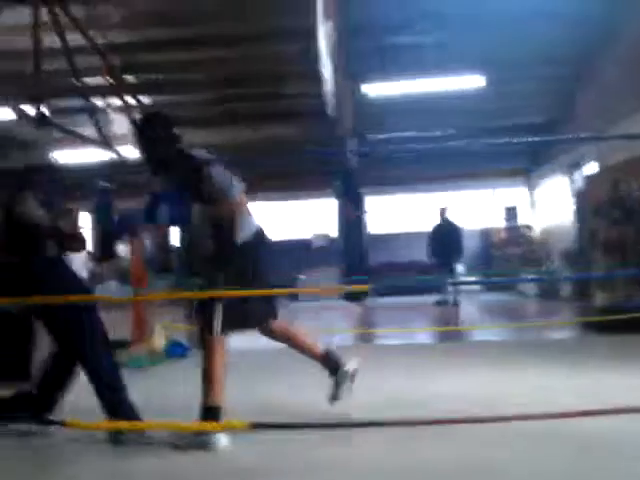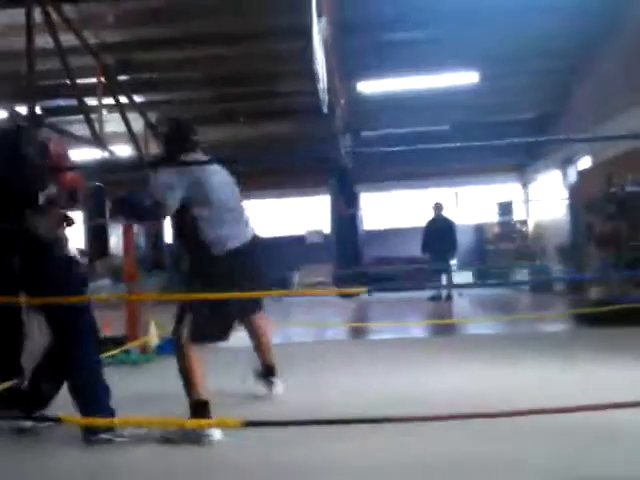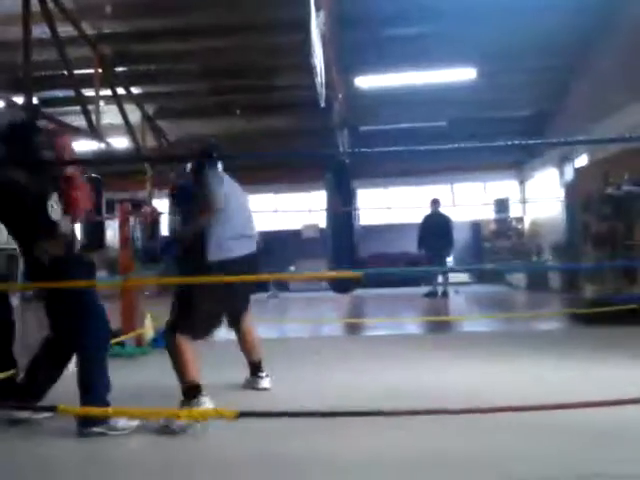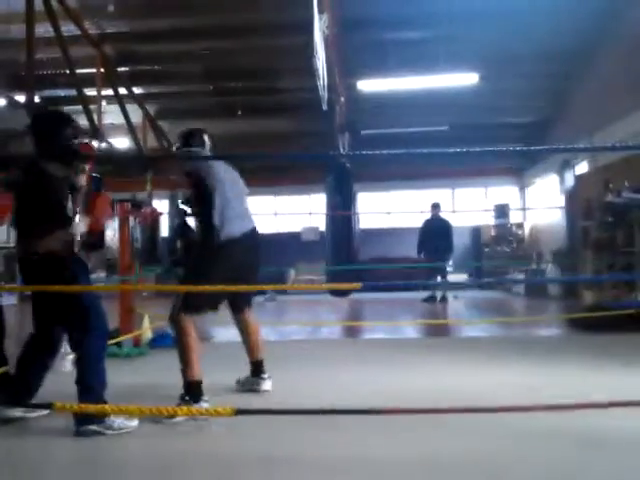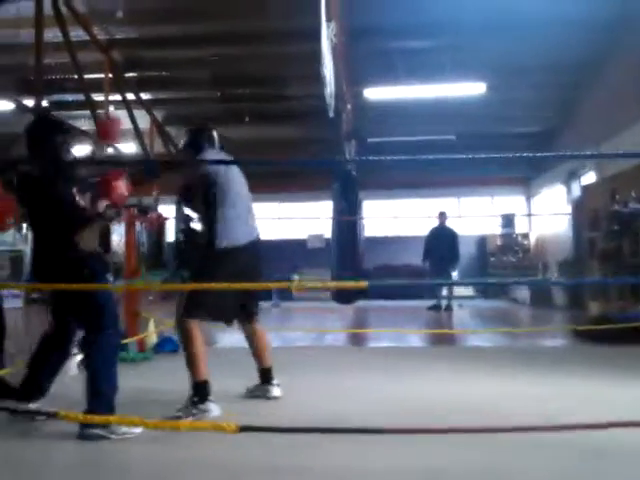
dt=0.2s
person 1, frame 1
right shoulder: (25, 198)
right elbow: (24, 210)
left wrist: (62, 237)
right wrist: (56, 229)
right hip: (45, 274)
left knee: (69, 350)
right knee: (93, 346)
left ankle: (31, 412)
right ankle: (124, 421)
person 1, frame 2
left shoulder: (32, 178)
right elbow: (41, 229)
right wrist: (52, 204)
left hip: (52, 268)
right hip: (50, 271)
left knee: (66, 342)
right knee: (82, 342)
right ankle: (98, 423)
person 1, frame 3
left shoulder: (39, 176)
right elbow: (45, 250)
right wrist: (64, 228)
left hip: (64, 266)
right hip: (56, 270)
left knee: (64, 336)
right knee: (93, 333)
right ankle: (95, 415)
person 1, frame 4
left shoulder: (57, 171)
right shoulder: (38, 184)
left elbow: (75, 188)
right elbow: (35, 245)
left wrist: (78, 167)
right wrist: (69, 230)
left hip: (55, 265)
right hip: (52, 267)
left knee: (47, 334)
right knee: (92, 330)
right ankle: (92, 414)
person 1, frame 5
left shoulder: (31, 178)
right shoulder: (49, 188)
right elbow: (81, 241)
right wrist: (102, 212)
left hip: (54, 265)
right hip: (76, 266)
left knee: (62, 331)
right knee: (105, 333)
right ankle: (98, 418)
person 2, frame 1
left shoulder: (198, 165)
right shoulder: (172, 171)
left elbow: (237, 205)
left wrist: (193, 213)
left hip: (237, 250)
right hip: (246, 247)
left knee: (212, 337)
right knee: (269, 323)
left ankle: (211, 425)
right ankle: (337, 366)
person 2, frame 2
left shoulder: (181, 168)
right shoulder: (215, 167)
left elbow: (162, 209)
left wrist: (127, 208)
left hip: (218, 260)
right hip: (246, 249)
left knee: (185, 339)
right knee: (252, 314)
left ankle: (201, 421)
right ankle: (270, 375)
person 2, frame 3
left shoulder: (208, 176)
right shoulder: (236, 191)
left elbow: (211, 208)
left wrist: (183, 233)
left hip: (213, 265)
right hip: (245, 261)
left knee: (177, 335)
right knee: (239, 318)
left ankle: (195, 397)
right ankle: (258, 374)
person 2, frame 4
left shoulder: (198, 158)
right shoulder: (221, 167)
left hip: (222, 244)
right hip: (248, 240)
left knee: (182, 315)
right knee: (241, 309)
left ankle: (194, 397)
right ankle: (258, 376)
person 2, frame 5
left shoulder: (211, 159)
right shoulder: (230, 167)
right wrist: (192, 197)
left hip: (224, 250)
right hip: (249, 247)
left knee: (188, 319)
right knee: (249, 320)
left ankle: (201, 400)
right ankle: (268, 381)
